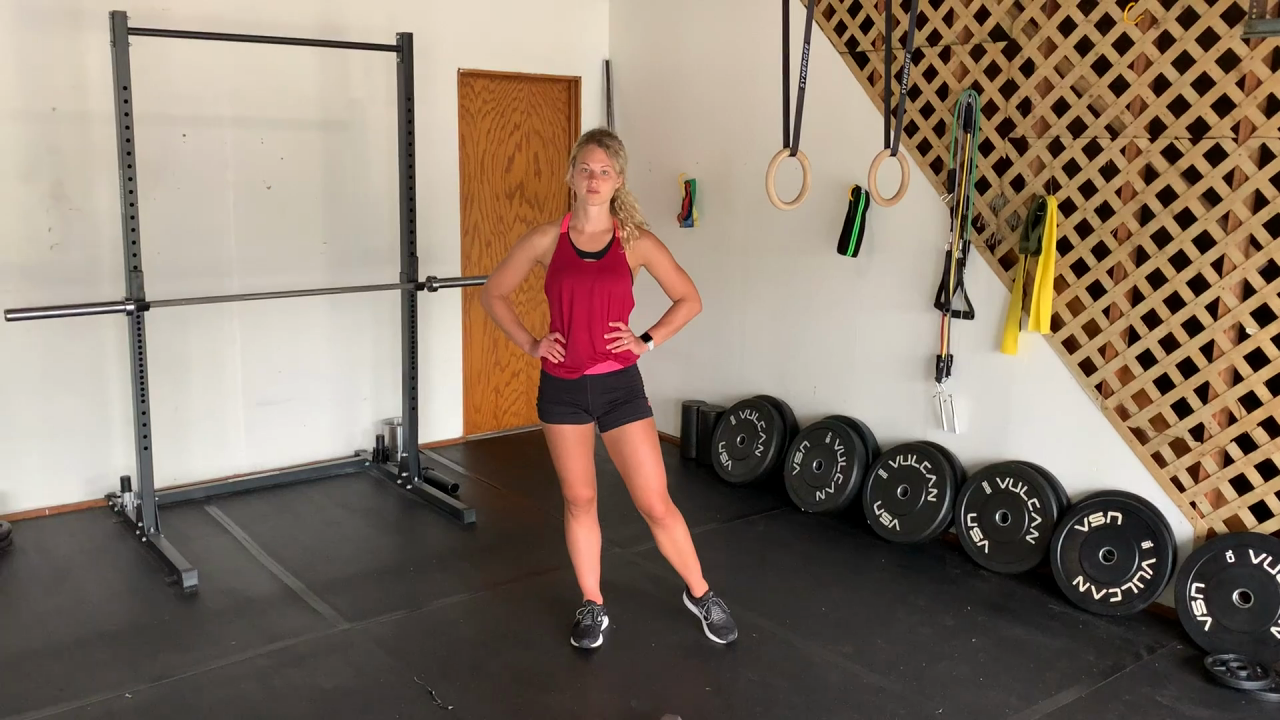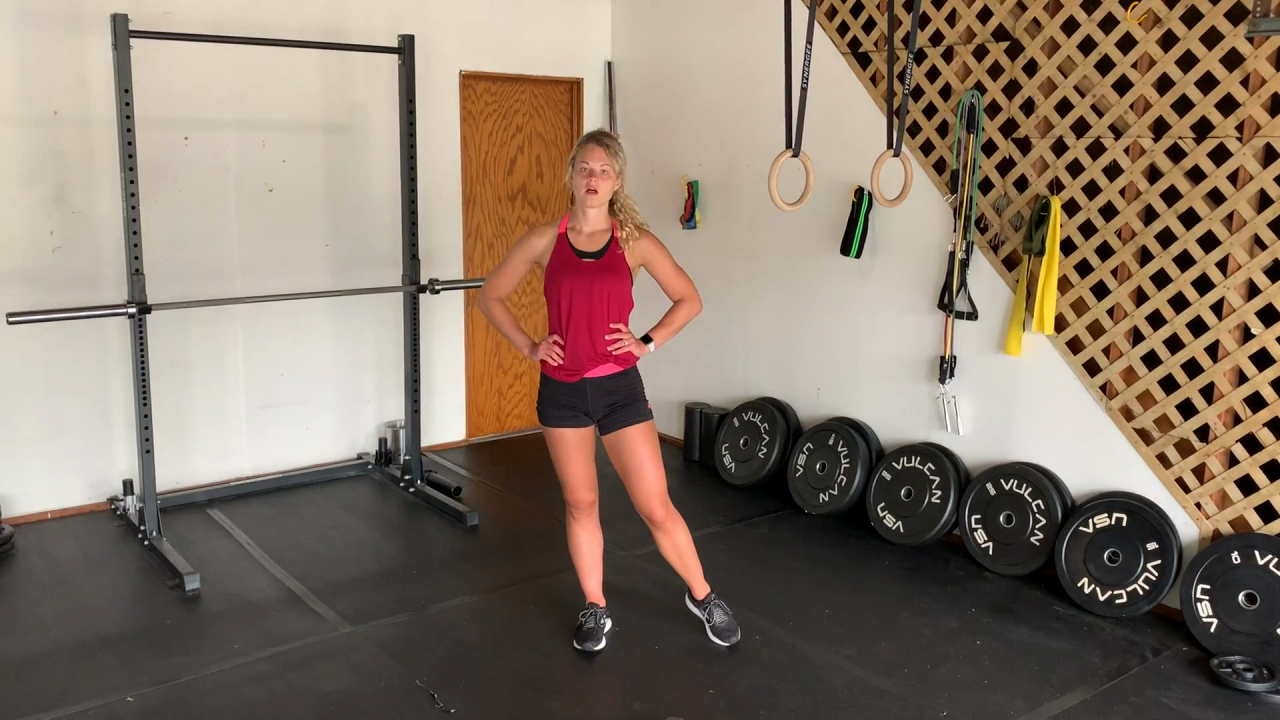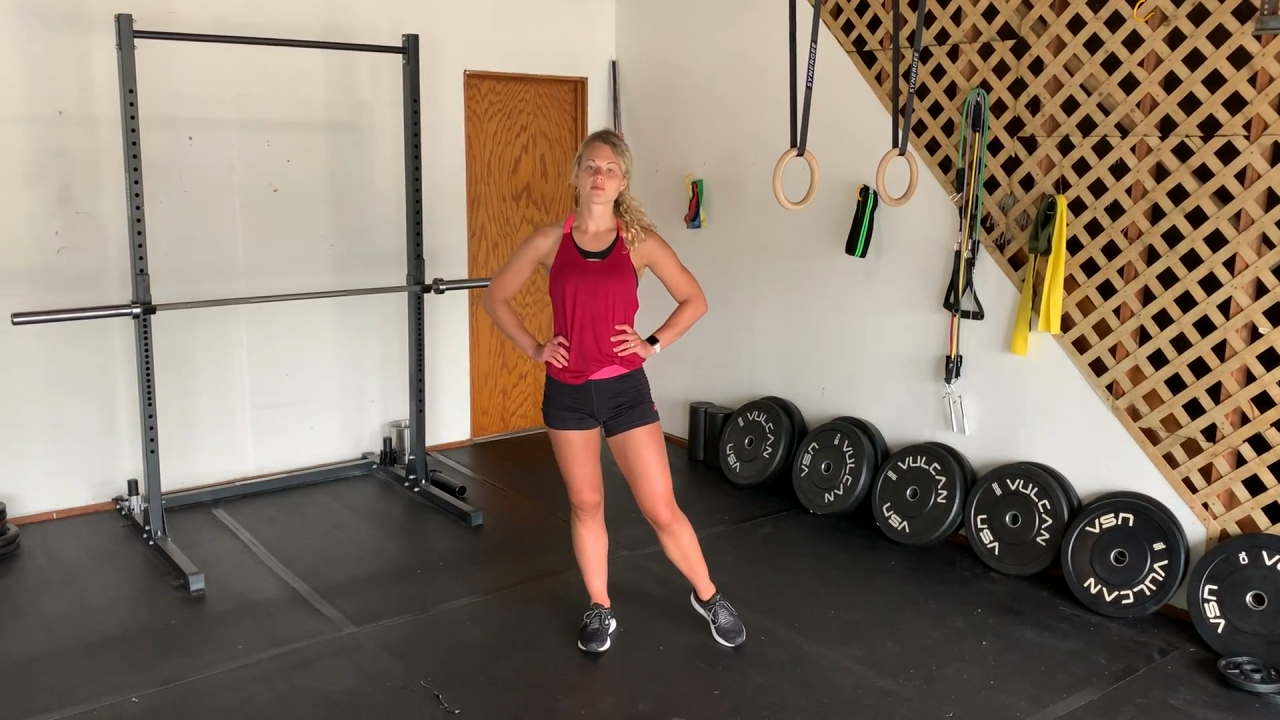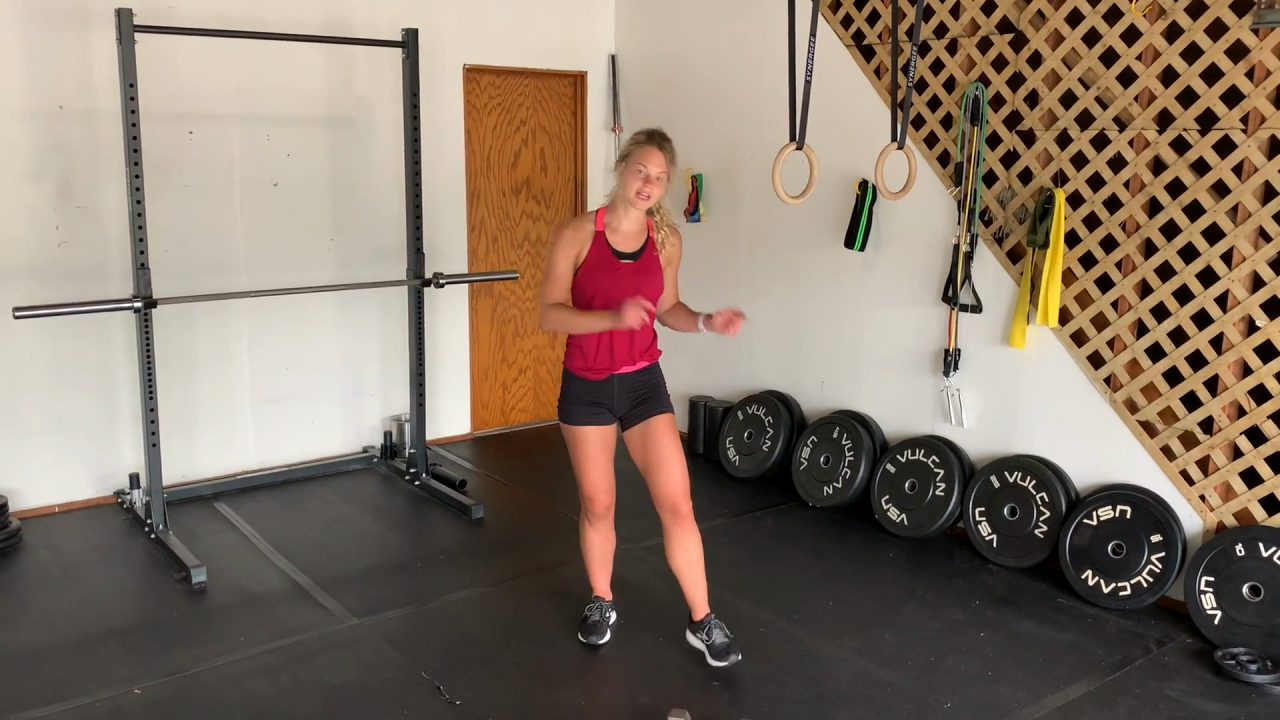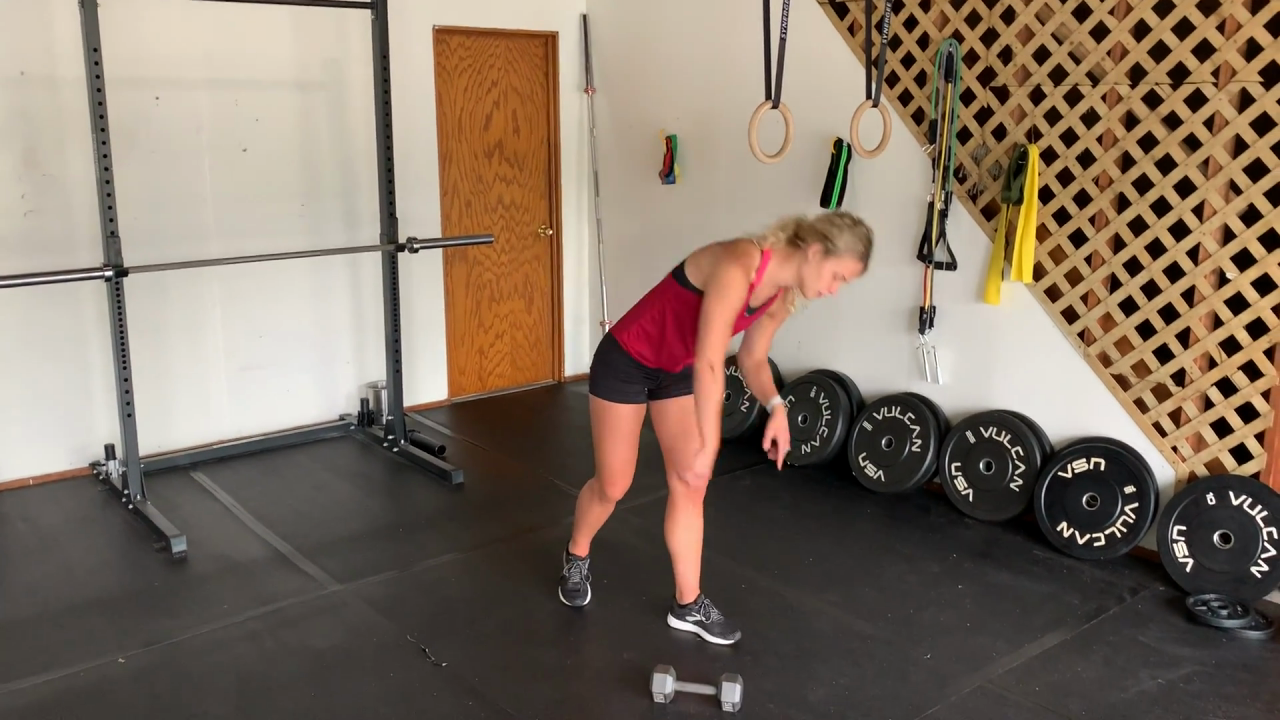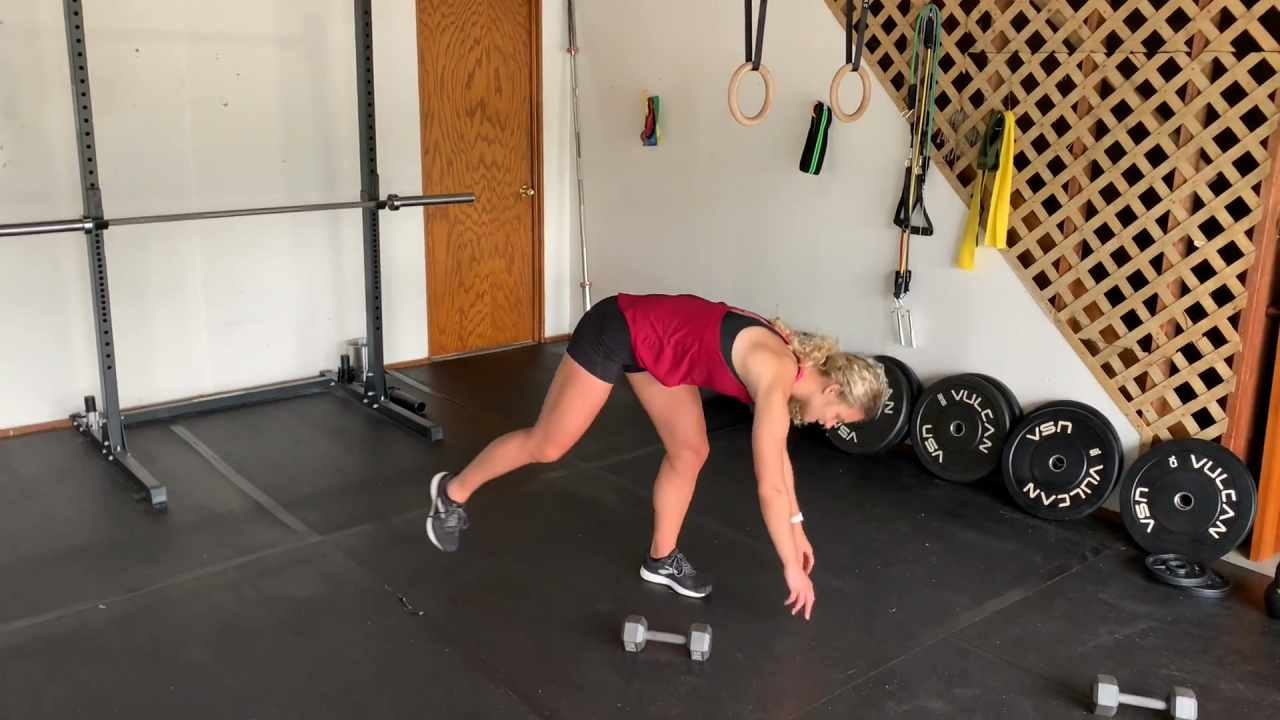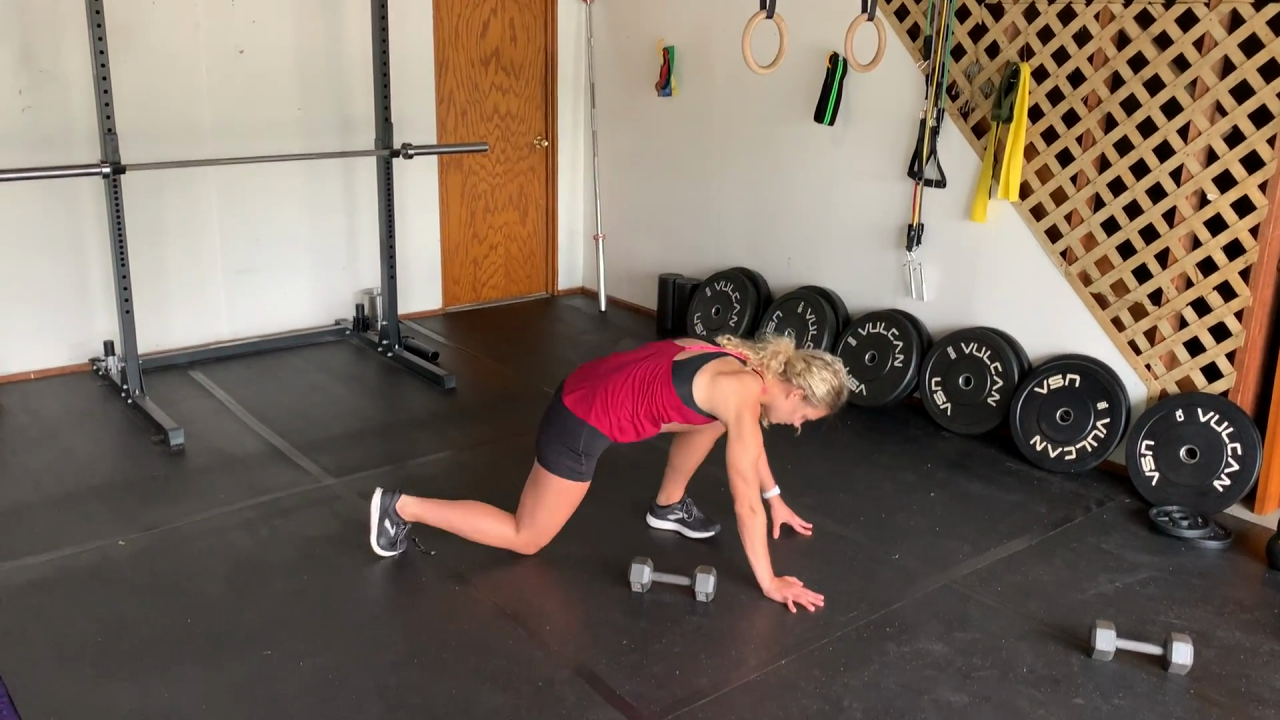
dt=0.7s
person 1, frame 1
left shoulder: (636, 241)
right shoulder: (546, 239)
left elbow: (689, 299)
right elbow: (493, 292)
left wrist: (647, 341)
right wrist: (529, 343)
left hip: (619, 385)
right hip: (562, 388)
left knee: (655, 503)
right knee: (579, 500)
left ankle: (700, 594)
right ankle: (592, 607)
person 1, frame 2
left shoulder: (635, 241)
right shoulder: (544, 239)
left elbow: (689, 299)
right elbow: (490, 295)
left wrist: (649, 342)
right wrist: (528, 345)
left hip: (619, 388)
right hip: (562, 390)
left knee: (656, 507)
right knee: (581, 504)
left ankle: (703, 596)
right ankle: (595, 609)
person 1, frame 3
left shoulder: (640, 241)
right shoulder: (549, 240)
left elbow: (694, 299)
right elbow: (496, 297)
left wrist: (653, 343)
right wrist: (533, 347)
left hip: (625, 389)
right hip: (567, 391)
left knee: (662, 509)
right knee: (586, 505)
left ankle: (709, 597)
right ankle: (600, 609)
person 1, frame 4
left shoulder: (667, 240)
right shoulder: (576, 233)
right elbow: (548, 315)
left wrist: (707, 321)
right wrist: (612, 317)
left hip: (643, 383)
right hip: (586, 387)
left knee: (676, 505)
right knee: (597, 505)
left ankle: (703, 620)
right ankle: (601, 602)
person 1, frame 5
left shoulder: (782, 293)
right shoulder: (736, 268)
left elbow: (752, 359)
right elbow: (710, 365)
left wrist: (775, 408)
right wrist: (706, 448)
left hip: (678, 367)
right hip: (625, 361)
left knee: (690, 482)
right knee: (612, 484)
left ankle: (687, 603)
right ankle: (576, 557)
person 1, frame 6
left shoulder: (793, 367)
right shoulder: (778, 377)
left elbow: (778, 457)
right elbow: (769, 487)
left wrist: (796, 526)
right wrist: (793, 568)
left hip: (648, 342)
right hip: (616, 333)
left knee: (691, 450)
right knee: (547, 445)
left ankle: (661, 559)
right ankle: (454, 492)
person 1, frame 7
left shoulder: (744, 362)
right shoulder: (742, 393)
left elbow: (746, 437)
right elbow: (745, 505)
left wrist: (776, 499)
right wrist: (770, 583)
left hip: (584, 392)
right hip: (580, 426)
right knee: (525, 538)
left ankle: (668, 506)
right ankle: (399, 507)
